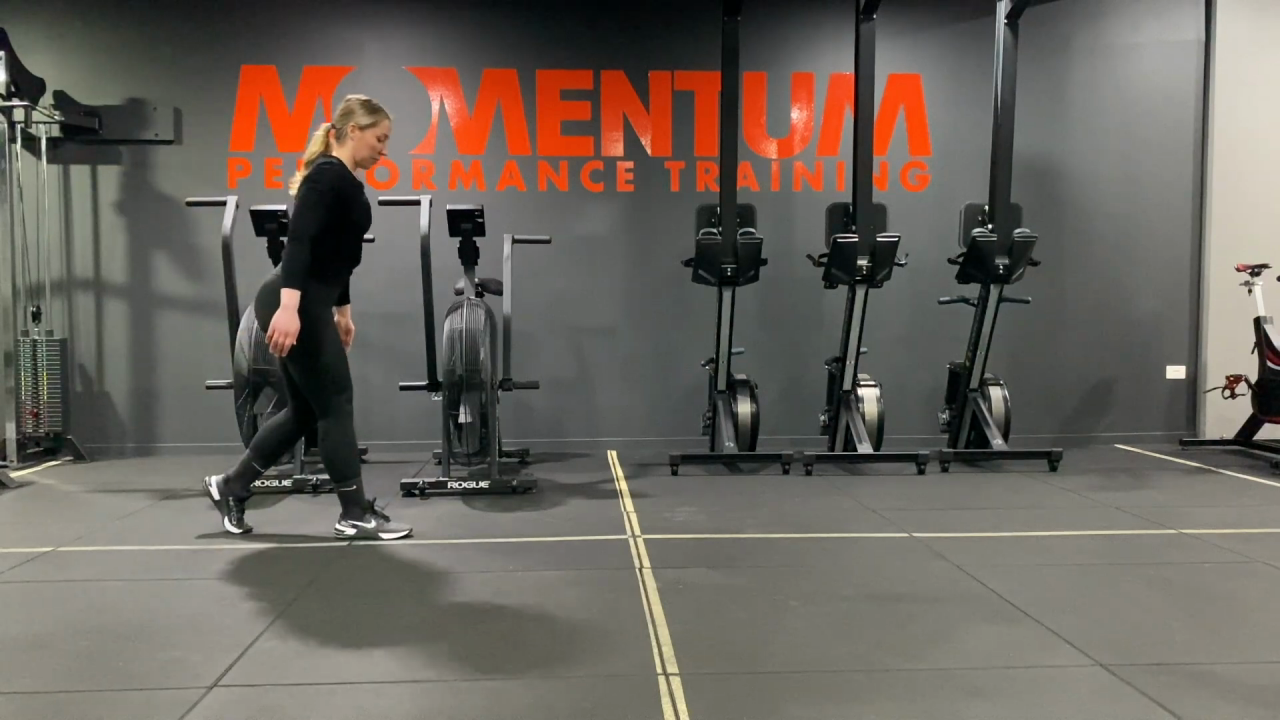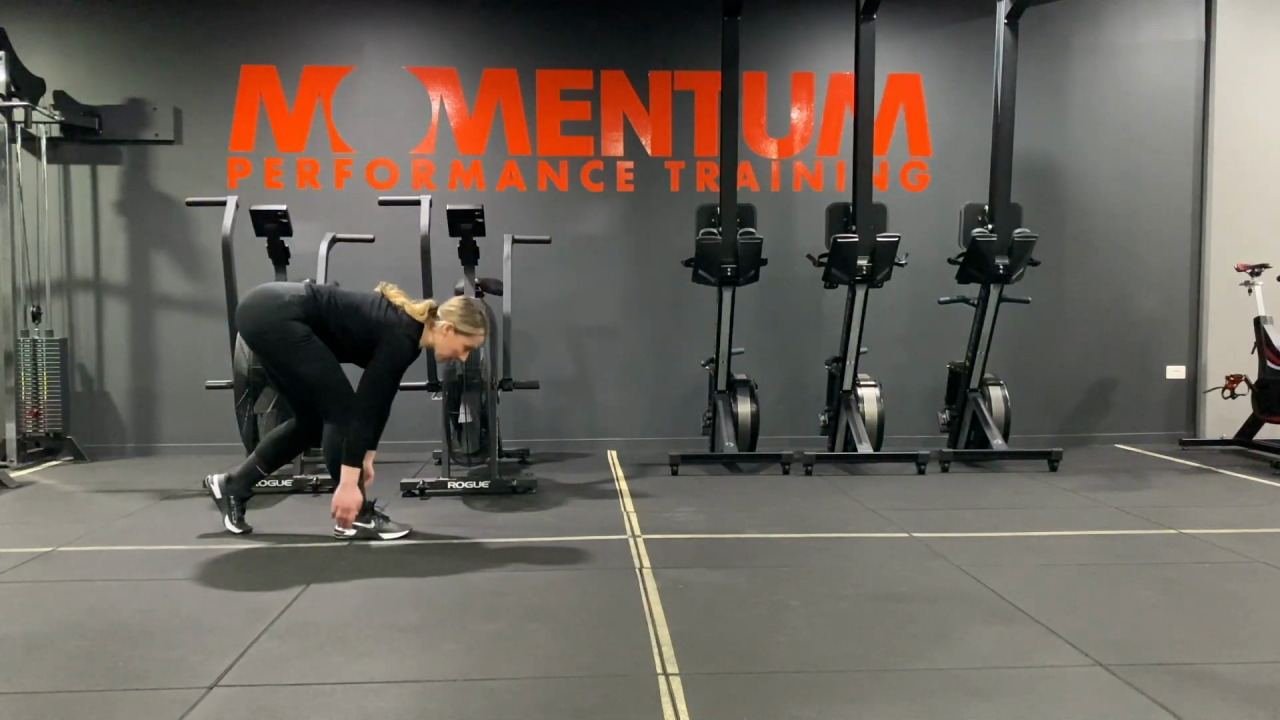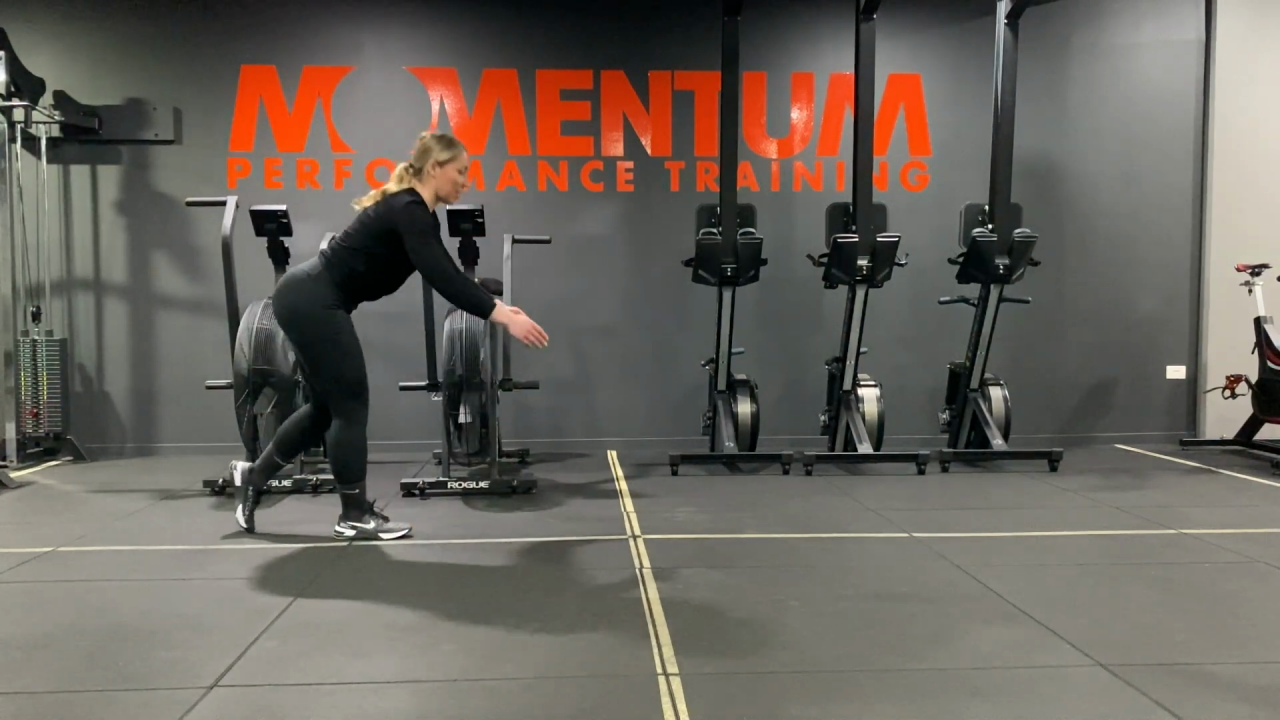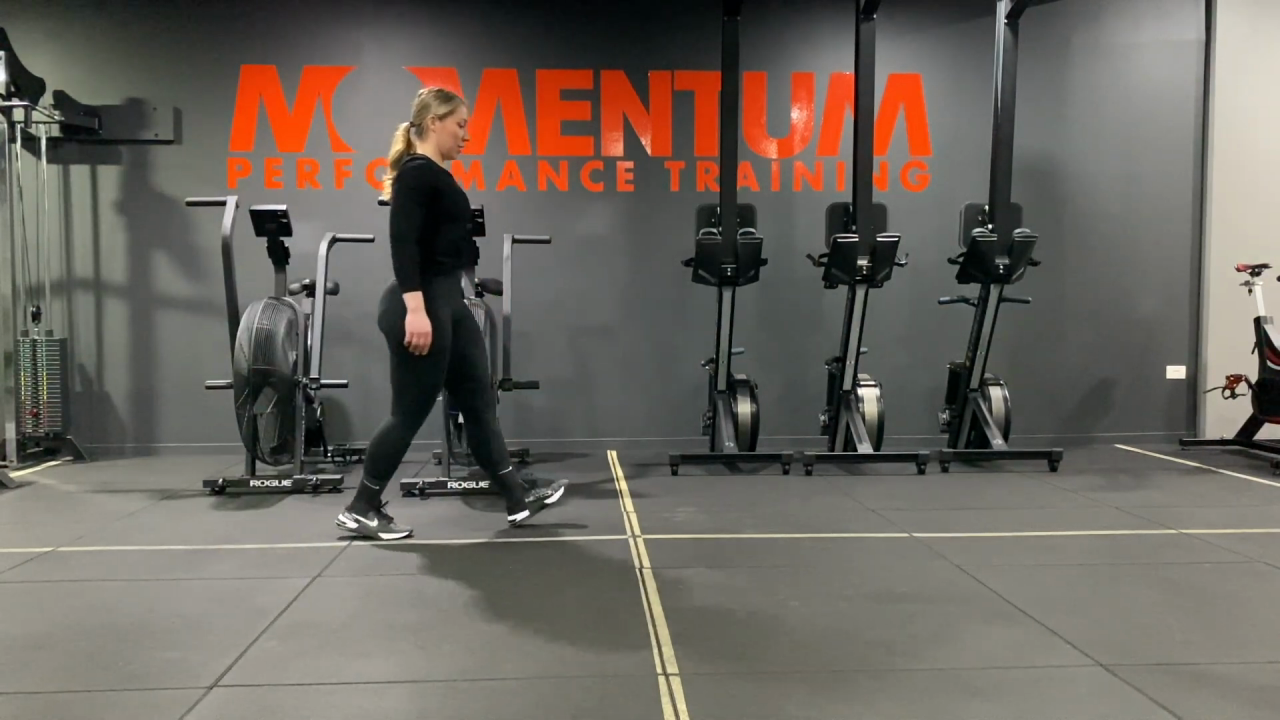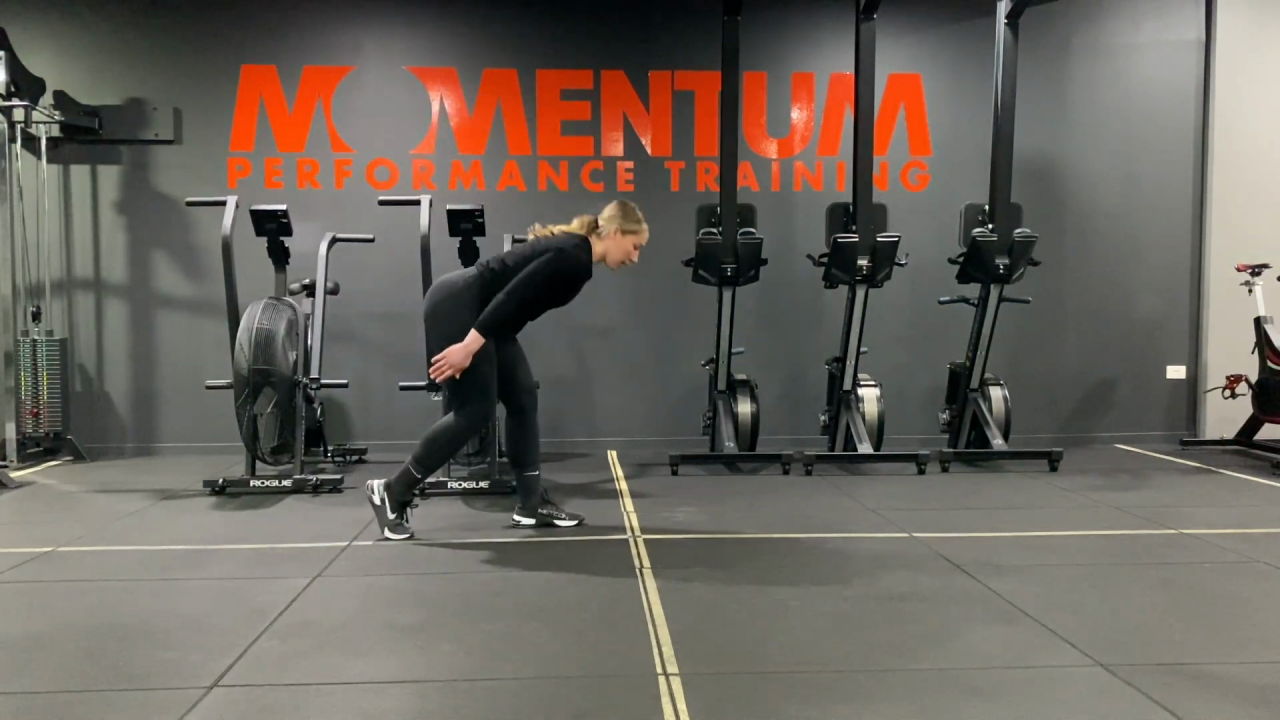
dt=1s
person 1, frame 1
left shoulder: (344, 180)
right shoulder: (327, 175)
right elbow: (299, 242)
left wrist: (342, 311)
right wrist: (289, 307)
left hip: (310, 303)
right hip: (296, 303)
left knee: (306, 409)
right knee: (334, 403)
left ankle: (231, 486)
right ankle: (355, 514)
person 1, frame 2
left shoulder: (407, 329)
right shoulder: (401, 338)
left elbow: (377, 405)
right elbow: (364, 409)
left wrist: (366, 458)
right wrist: (349, 482)
left hip: (266, 314)
right hip: (275, 317)
left knee: (312, 418)
right knee: (337, 408)
left ankle: (232, 486)
right ankle: (357, 517)
person 1, frame 3
left shoulder: (410, 209)
right shoulder: (409, 211)
left elbow: (447, 273)
right elbow: (442, 278)
left wrist: (499, 307)
right wrist: (503, 316)
left hip: (307, 300)
right hip: (312, 303)
left knee: (330, 405)
right knee: (350, 405)
left ankle: (254, 475)
right ankle: (355, 517)
person 1, frame 4
left shoulder: (436, 175)
right shoulder: (416, 173)
right elbow: (402, 244)
right wrist: (414, 309)
left hip: (449, 302)
right hip: (422, 305)
left knee: (479, 401)
right knee: (411, 410)
left ankle: (518, 497)
right ankle: (362, 508)
person 1, frame 5
left shoulder: (575, 253)
right shoulder: (572, 258)
left elbow: (519, 300)
right elbow: (512, 296)
right wrist: (469, 346)
left hip: (477, 316)
right hip: (456, 308)
left knee: (523, 398)
right knee: (472, 412)
left ankle: (532, 502)
right ankle: (392, 494)
